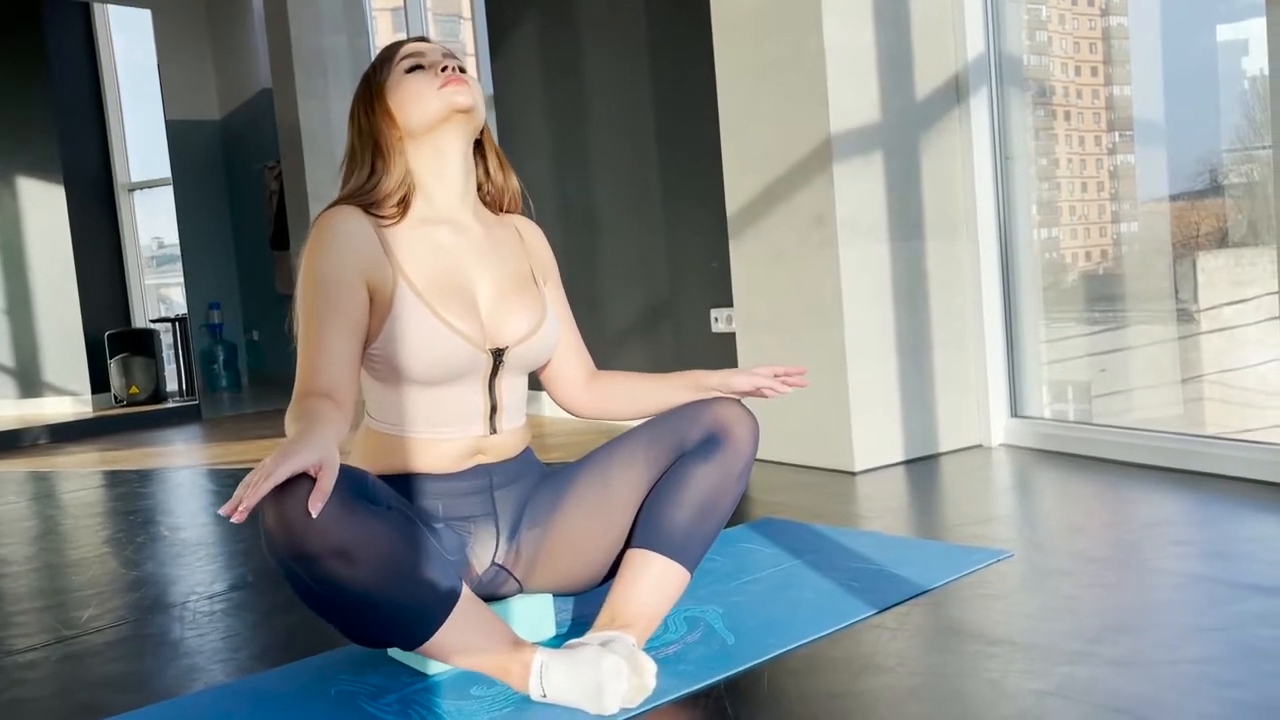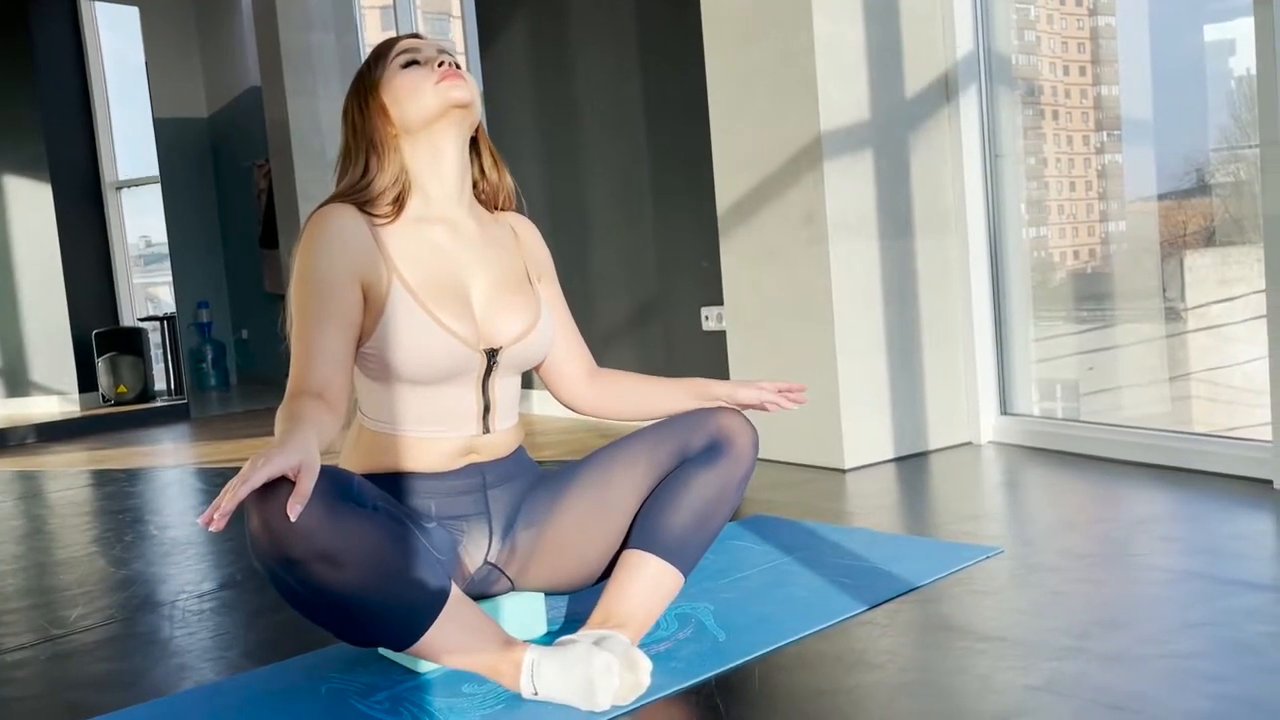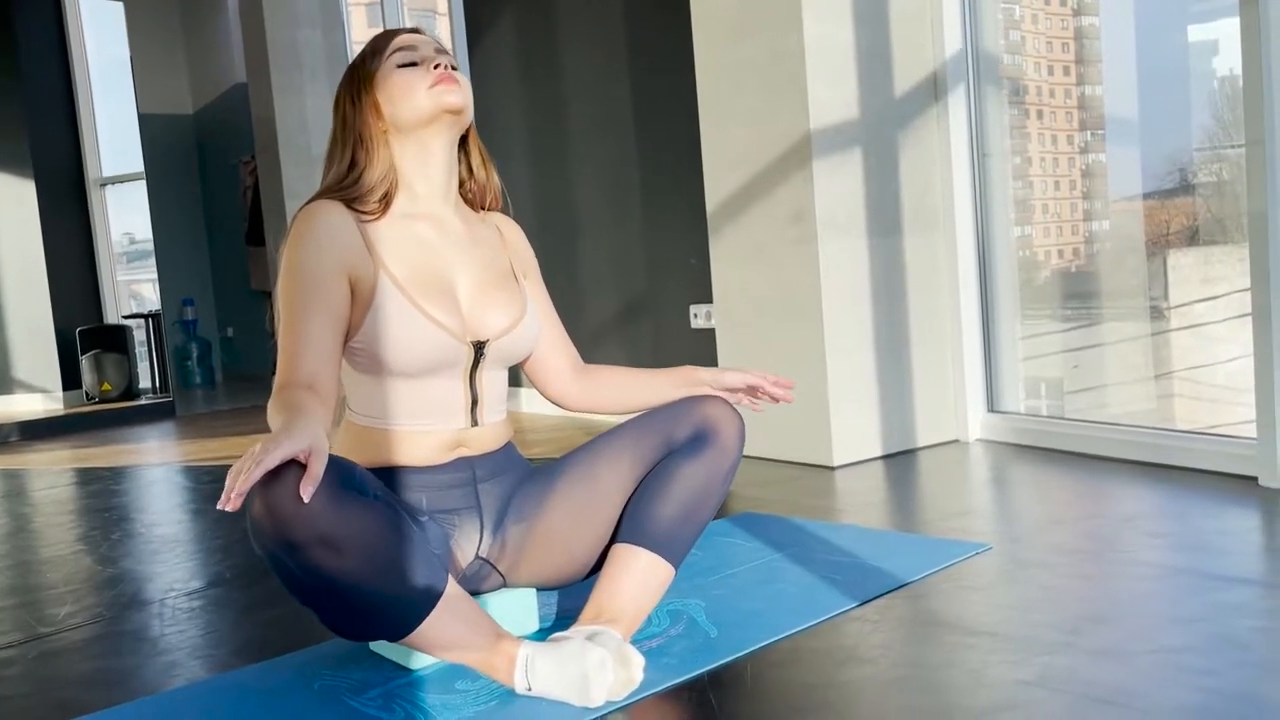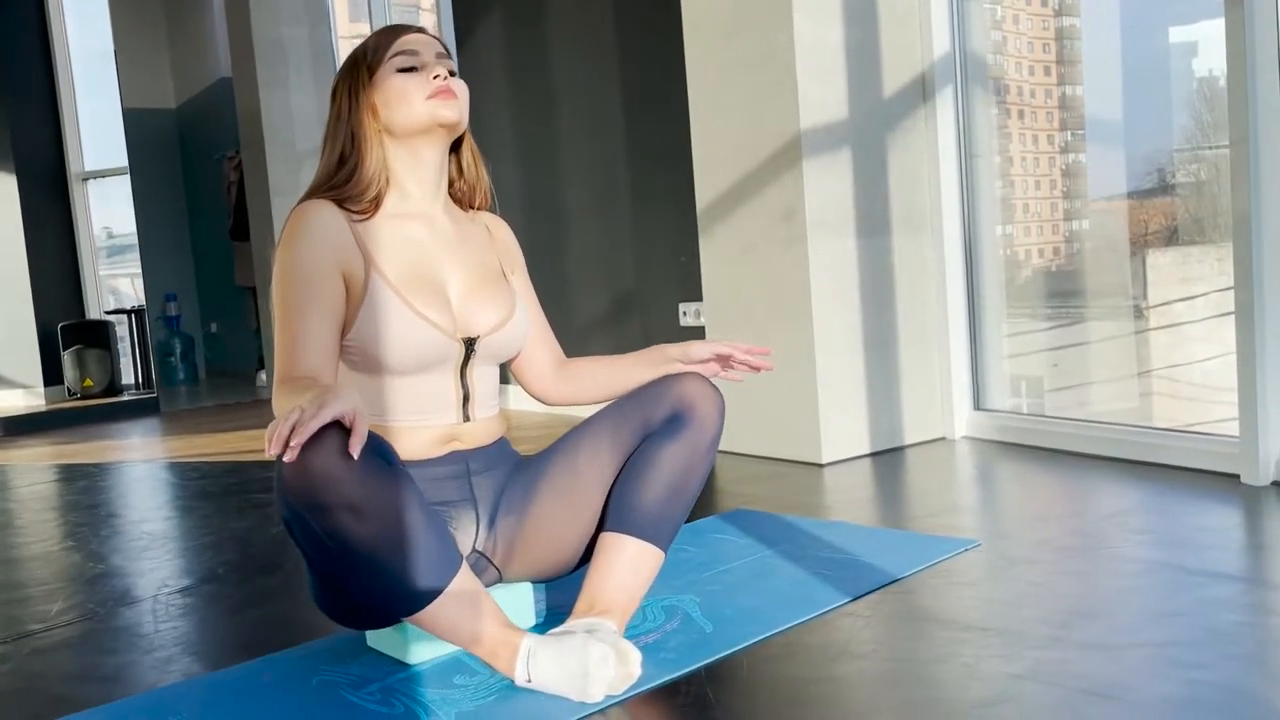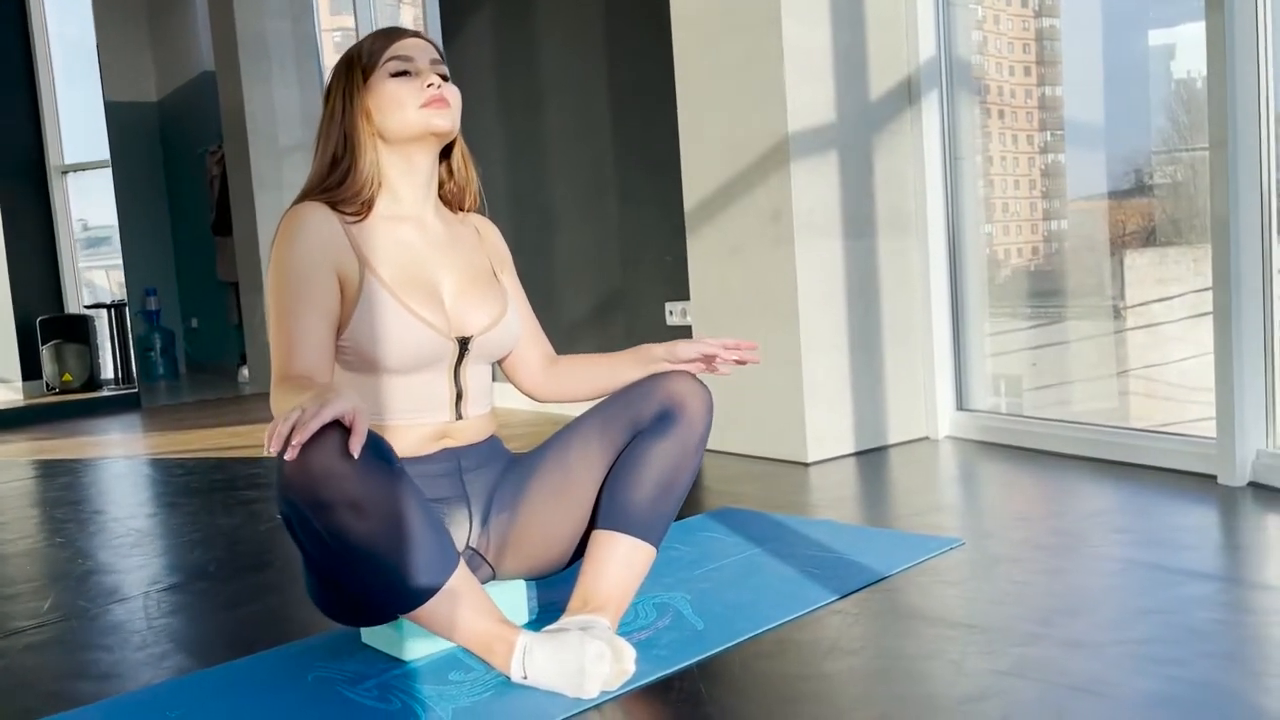
dt=0.3s
person 1, frame 1
left shoulder: (523, 238)
right shoulder: (352, 233)
left elbow: (581, 387)
right elbow: (322, 394)
left wrist: (714, 379)
right wrist: (315, 433)
left hip: (524, 507)
right hip: (409, 529)
left knee: (724, 425)
right knee: (302, 509)
left ankle: (614, 643)
person 1, frame 2
left shoulder: (518, 237)
right shoulder: (346, 233)
left elbow: (581, 383)
right elbow: (317, 394)
left wrist: (715, 389)
right wrist: (298, 441)
left hip: (516, 506)
right hip: (402, 525)
left knee: (723, 435)
right knee: (288, 514)
left ankle: (606, 642)
right ankle: (519, 666)
person 1, frame 3
left shoulder: (502, 236)
right shoulder: (334, 227)
left elbow: (568, 378)
right elbow: (304, 383)
left wrist: (698, 378)
right wrist: (301, 423)
left hip: (506, 502)
right hip: (395, 524)
left knee: (708, 423)
right knee: (290, 497)
left ankle: (599, 637)
right ankle: (514, 660)
person 1, frame 4
left shoulder: (491, 234)
right shoulder: (326, 227)
left elbow: (551, 376)
right elbow: (297, 385)
left wrist: (673, 355)
right wrist: (326, 399)
left hip: (502, 499)
right hip: (390, 525)
left knee: (689, 398)
right knee: (321, 460)
left ankle: (595, 630)
right ankle: (519, 652)
person 1, frame 5
left shoulder: (480, 235)
right shoulder: (319, 229)
left elbow: (543, 374)
right elbow: (294, 385)
left wrist: (660, 354)
right wrist: (326, 398)
left hip: (494, 497)
right hip: (387, 523)
left knee: (678, 398)
right knee: (320, 460)
left ankle: (589, 626)
right ankle: (514, 648)
